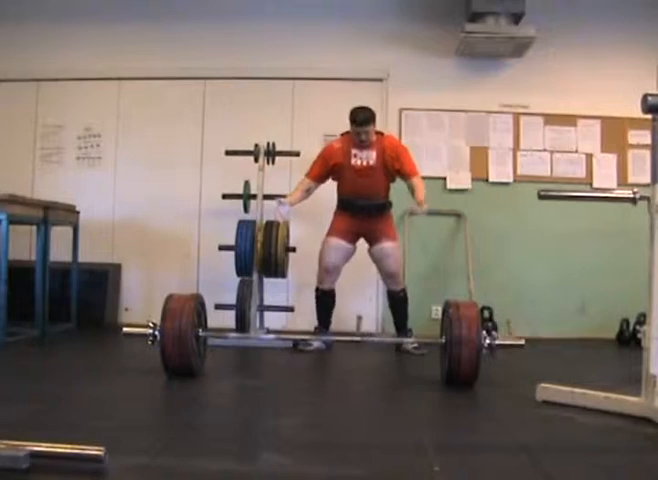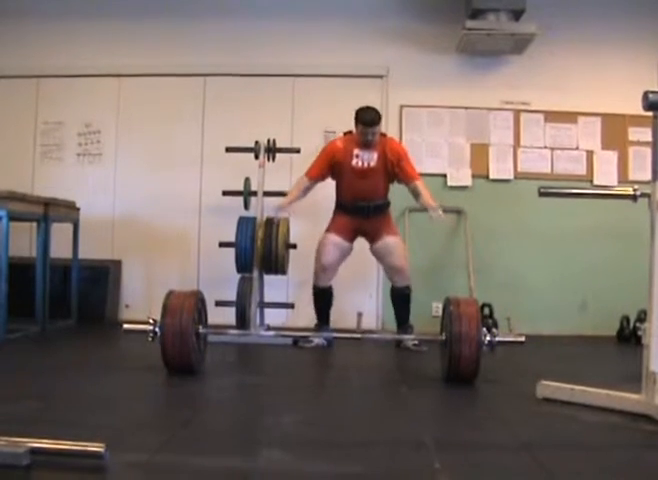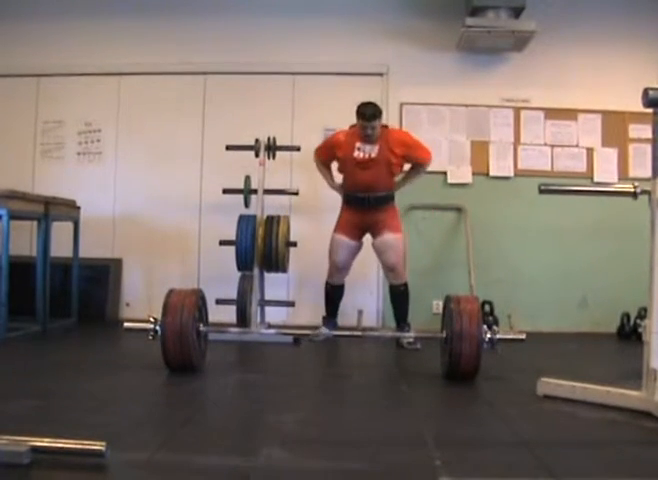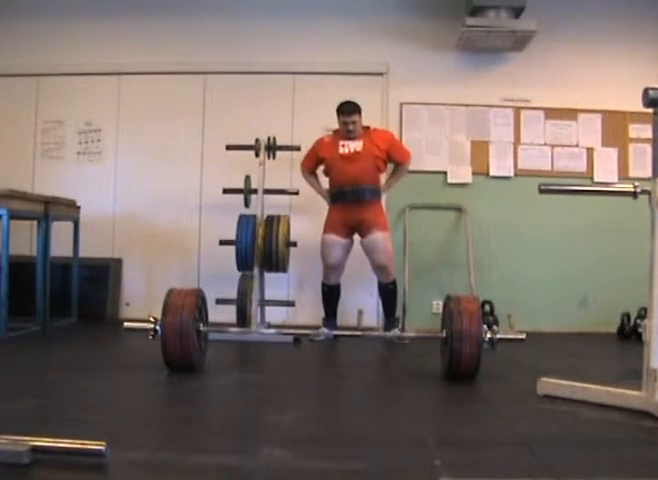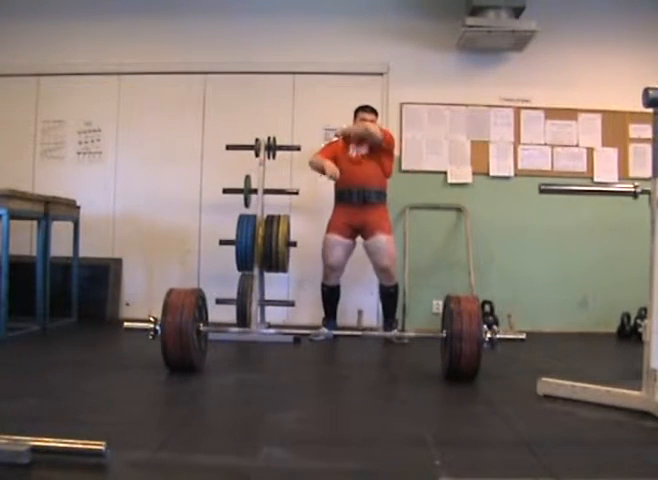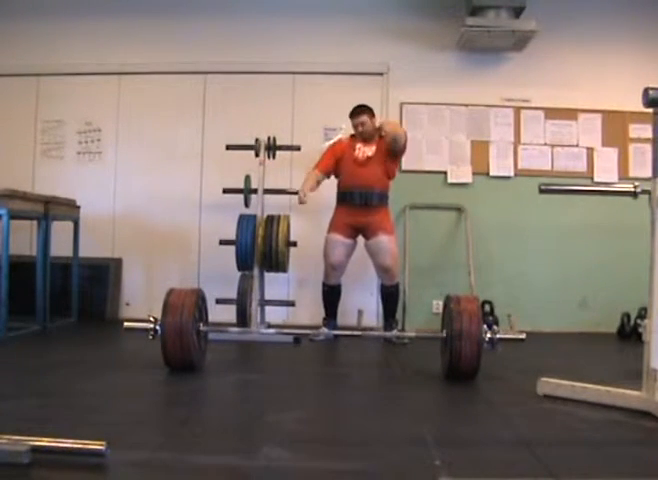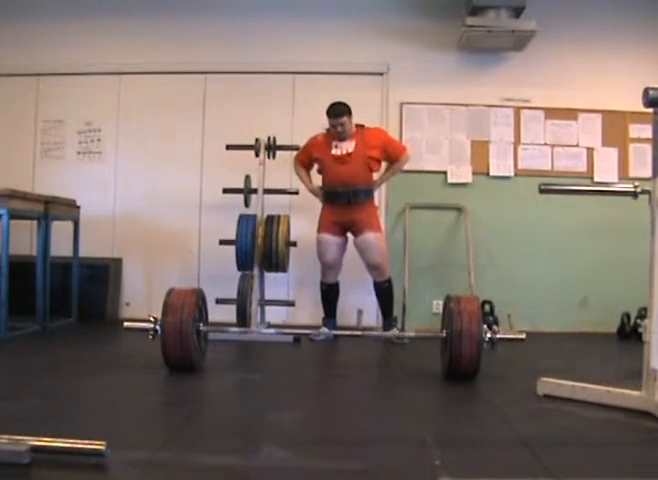
dt=0.7s
person 1, frame 1
left shoulder: (392, 146)
right shoulder: (335, 149)
left elbow: (413, 178)
right elbow: (311, 181)
left wrist: (420, 199)
right wrist: (289, 202)
left hip: (380, 218)
right hip: (346, 216)
left knee: (394, 276)
right knee: (327, 273)
left ankle: (404, 336)
right ankle: (322, 334)
person 1, frame 2
left shoulder: (393, 149)
right shoulder: (337, 147)
left elbow: (414, 181)
right elbow: (310, 178)
left wrist: (430, 204)
right wrist: (287, 201)
left hip: (379, 218)
right hip: (345, 217)
left knee: (401, 271)
right knee: (323, 270)
left ankle: (405, 332)
right ankle: (323, 330)
person 1, frame 3
left shoulder: (398, 139)
right shoulder: (340, 140)
left elbow: (424, 159)
right elbow: (319, 157)
left wrist: (399, 183)
right wrist: (333, 184)
left hip: (384, 212)
right hip: (350, 211)
left knee: (395, 269)
right knee: (336, 268)
left ankle: (404, 329)
right ankle: (329, 323)
person 1, frame 4
left shoulder: (381, 138)
right shoulder: (325, 143)
left elbow: (404, 161)
right elbow: (306, 168)
left wrist: (384, 187)
right wrist: (322, 192)
left hip: (371, 210)
right hip: (338, 212)
left knee: (385, 268)
right knee: (331, 269)
left ankle: (391, 325)
right ankle: (329, 324)
person 1, frame 5
left shoulder: (382, 142)
right shoulder: (338, 145)
left elbow: (373, 133)
right elbow: (314, 160)
left wrist: (349, 132)
right wrist: (326, 164)
left hip: (375, 213)
right hip: (343, 213)
left knee: (387, 270)
right knee: (330, 269)
left ankle: (391, 326)
right ankle: (329, 324)
person 1, frame 6
left shoulder: (388, 147)
right shoulder: (341, 146)
left elbow: (400, 136)
right elbow: (319, 172)
left wrist: (383, 127)
right wrist: (305, 190)
left hip: (377, 215)
right hip: (344, 214)
left knee: (389, 270)
right knee: (332, 269)
left ankle: (390, 326)
right ankle: (329, 324)
person 1, frame 7
left shoulder: (374, 137)
right shoulder: (318, 142)
left elbow: (402, 155)
right elbow: (299, 162)
left wrist: (381, 180)
right wrist: (310, 186)
left hip: (363, 210)
right hip: (331, 212)
left knee: (379, 267)
right knee: (328, 268)
left ankle: (390, 324)
right ankle: (329, 324)
